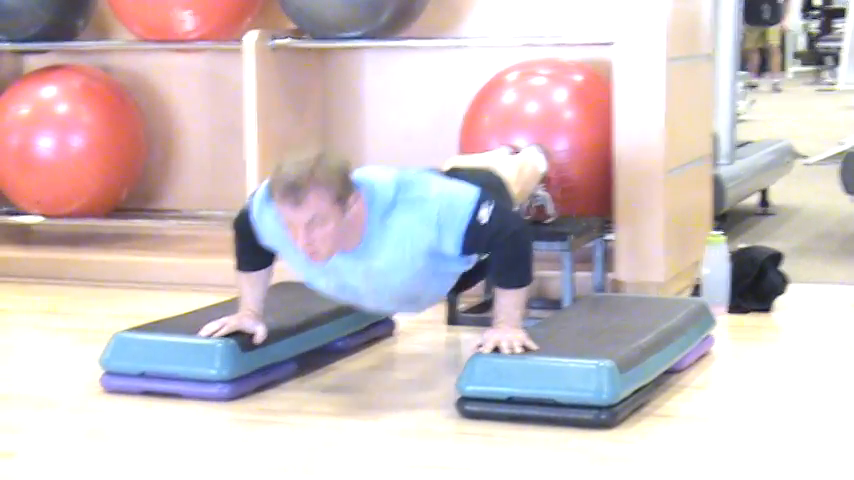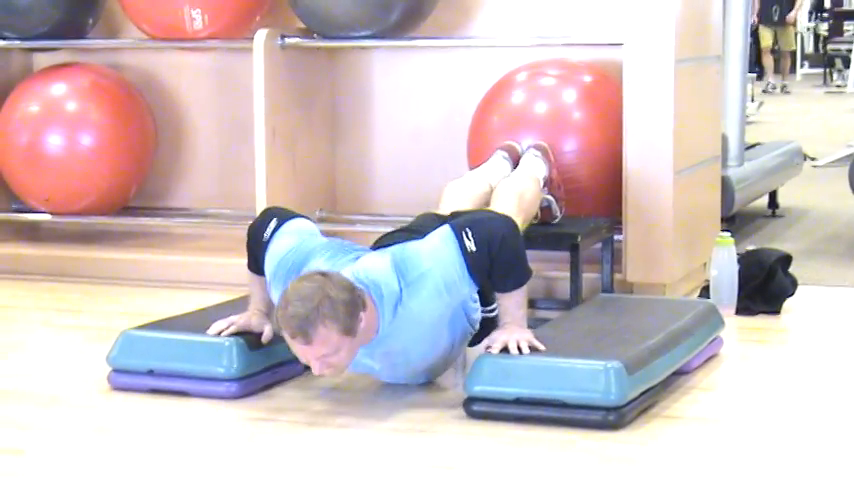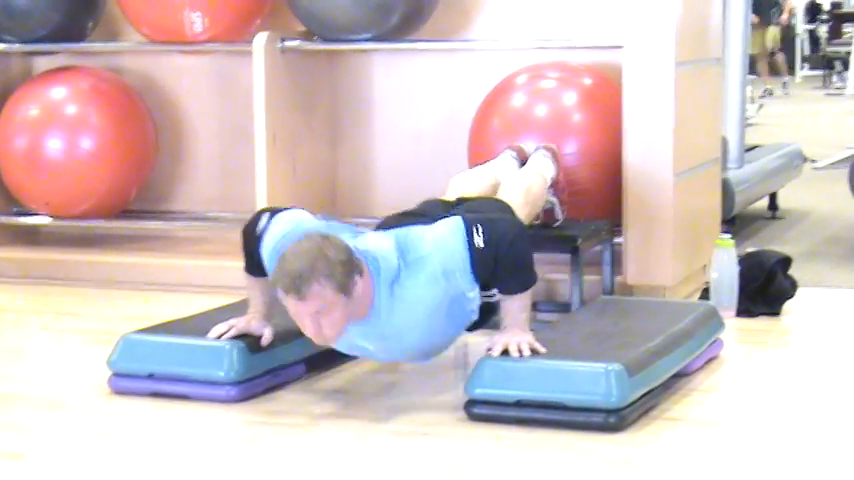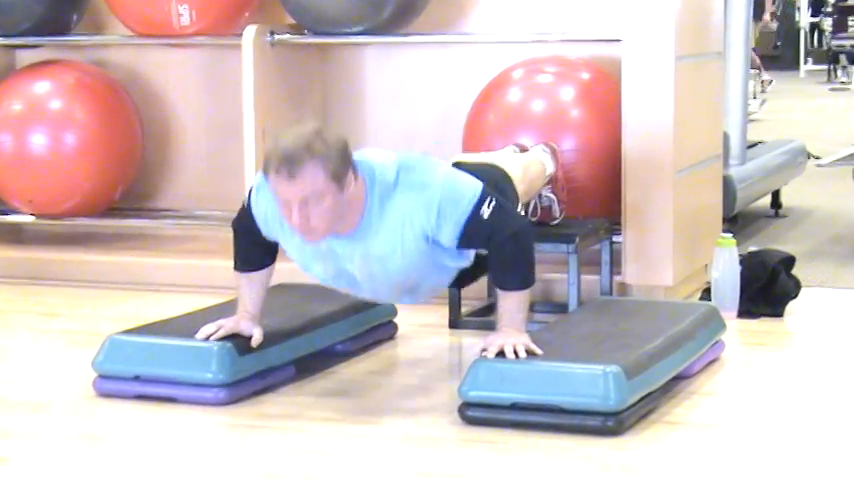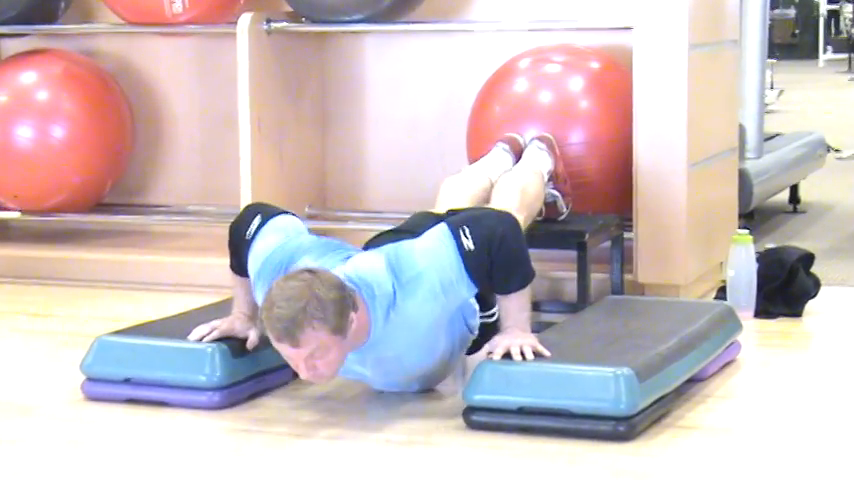
dt=0.5s
person 1, frame 1
left shoulder: (419, 210)
right shoulder: (273, 205)
left elbow: (510, 241)
right elbow: (249, 238)
left wrist: (508, 326)
right wrist: (249, 312)
left hip: (479, 214)
left knee: (503, 186)
right knee: (457, 171)
left ankle: (534, 162)
right ankle: (503, 156)
person 1, frame 2
left shoulder: (422, 291)
right shoulder: (293, 272)
left elbow: (500, 235)
right elbow: (269, 222)
left wrist: (514, 324)
right wrist: (259, 311)
right hip: (399, 245)
left knee: (505, 211)
right knee: (451, 207)
left ankle: (535, 165)
right ankle: (500, 162)
person 1, frame 3
left shoulder: (417, 277)
right shoulder: (287, 250)
left elbow: (508, 237)
right elbow: (260, 224)
left wrist: (516, 327)
right wrist: (257, 314)
right hip: (408, 227)
left knee: (511, 203)
right knee: (453, 199)
left ankle: (543, 165)
right ankle: (509, 160)
person 1, frame 4
left shoulder: (417, 197)
right shoulder: (275, 194)
left elbow: (512, 233)
right elbow: (248, 231)
left wrist: (511, 329)
right wrist: (247, 313)
left hip: (480, 214)
left knee: (509, 182)
left ankle: (540, 160)
right ankle: (508, 153)
person 1, frame 5
left shoulder: (414, 293)
right shoulder: (277, 272)
left elbow: (499, 232)
right elbow: (252, 221)
left wrist: (517, 328)
right wrist: (243, 316)
right hip: (391, 246)
left knee: (507, 208)
right knee: (447, 207)
left ankle: (538, 158)
right ankle: (501, 154)
